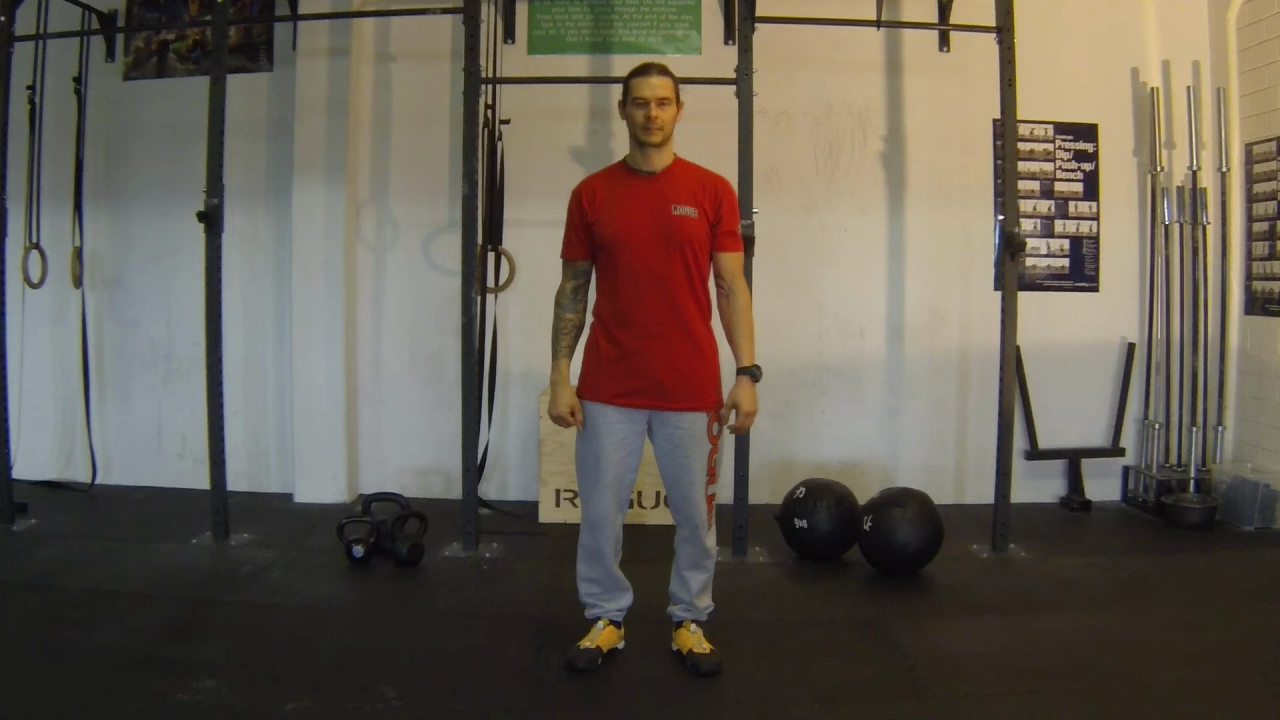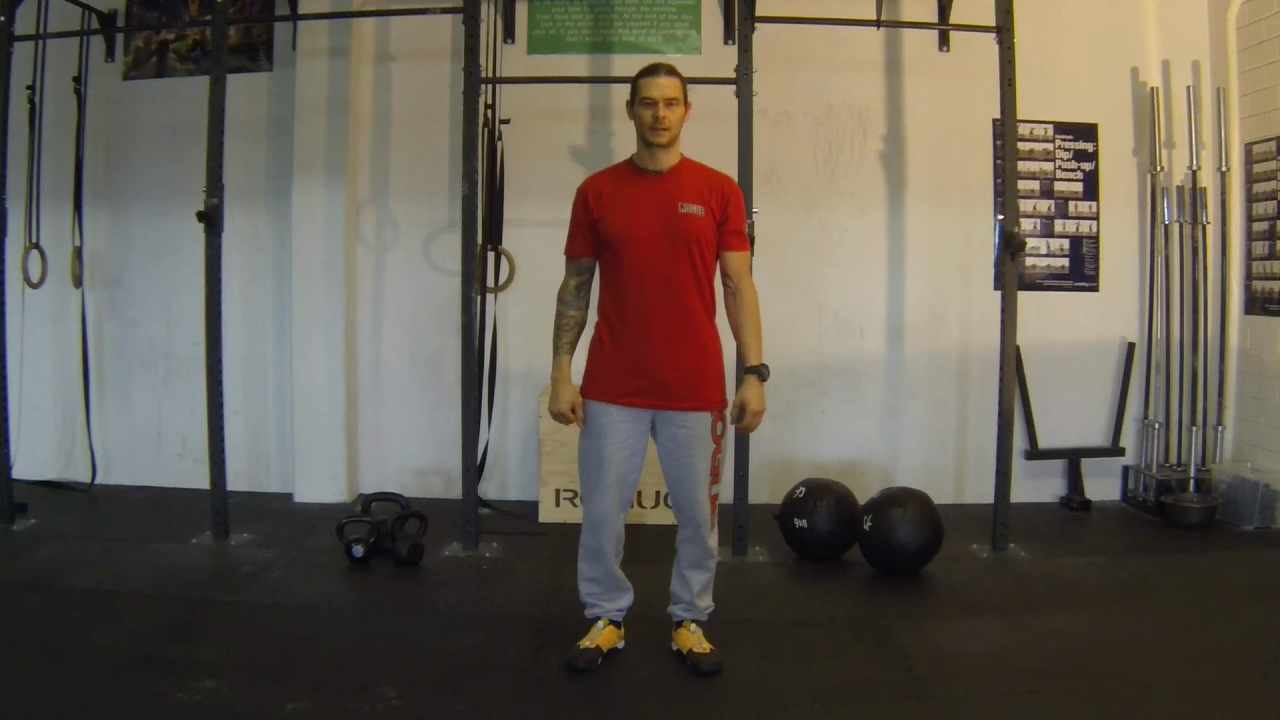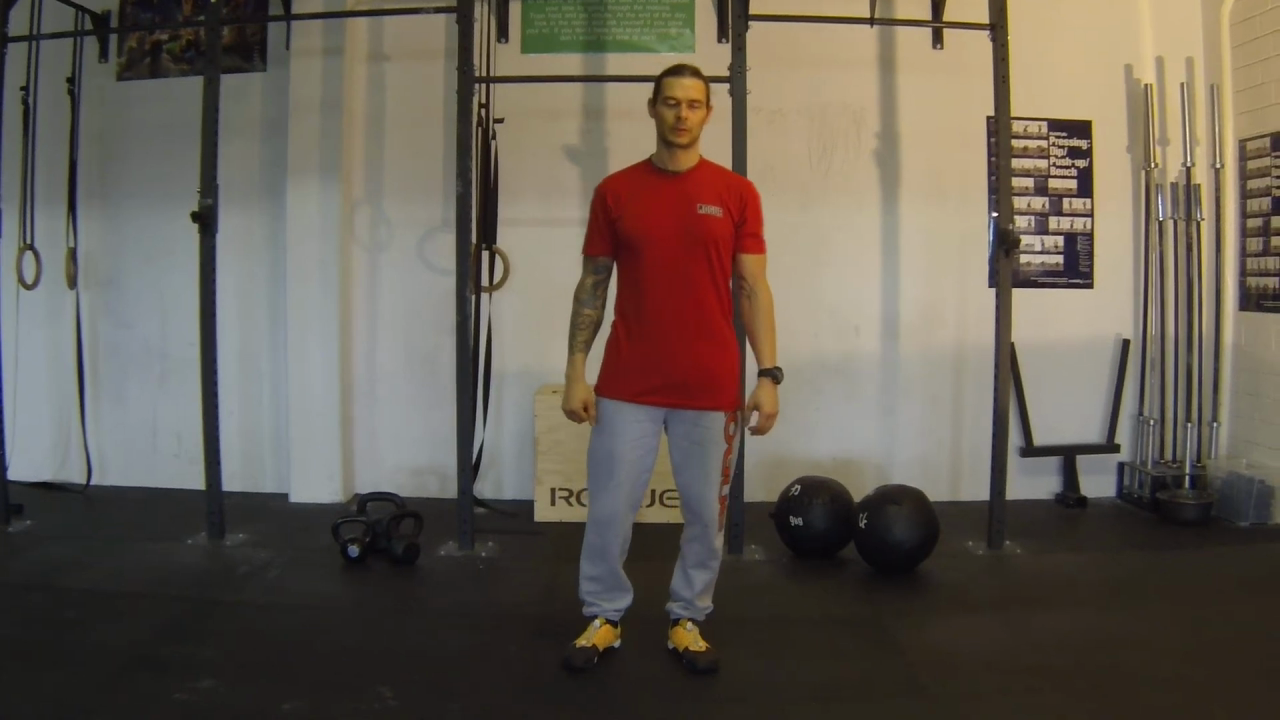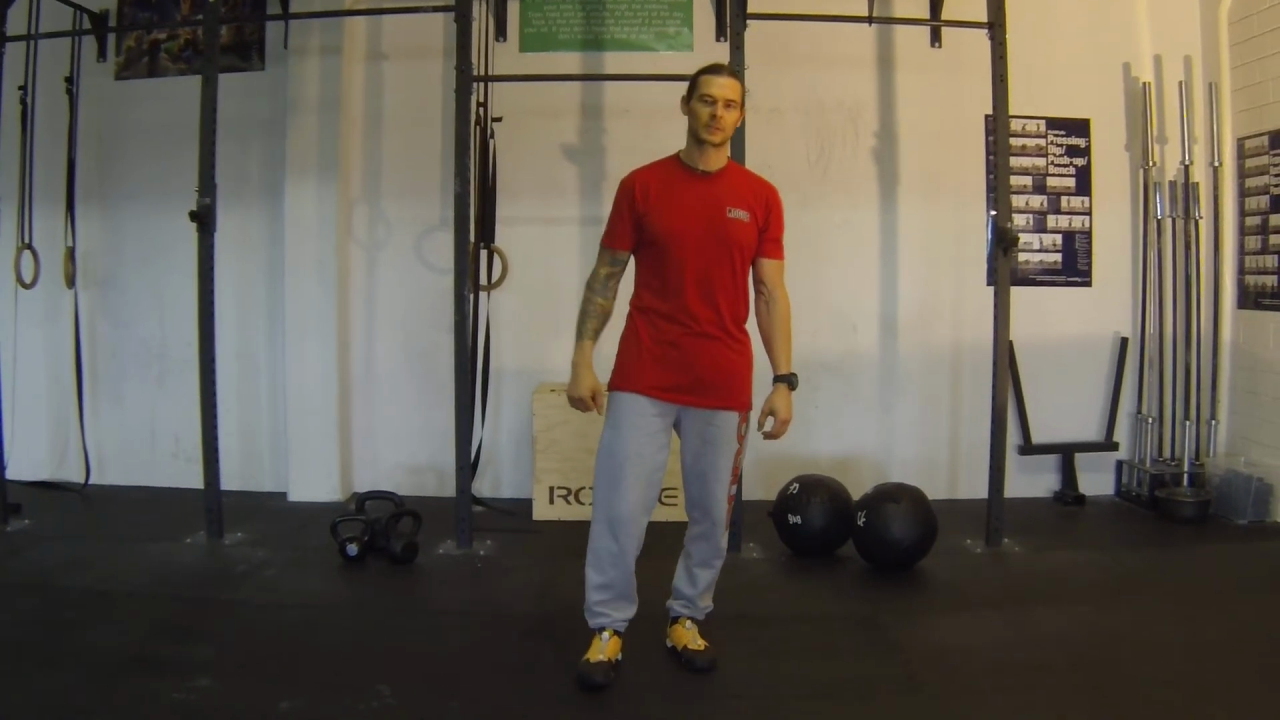
dt=0.7s
person 1, frame 1
left shoulder: (712, 191)
right shoulder: (591, 194)
left elbow: (731, 286)
right elbow: (572, 290)
left wrist: (747, 374)
right wrist: (559, 378)
left hip: (691, 388)
right hip: (608, 388)
left knee: (695, 513)
right knee: (600, 511)
left ankle: (689, 620)
right ankle: (605, 617)
person 1, frame 2
left shoulder: (719, 191)
right shoulder: (596, 192)
left elbow: (738, 286)
right elbow: (575, 286)
left wrist: (754, 373)
right wrist: (561, 374)
left hip: (695, 387)
right hip: (612, 387)
left knee: (697, 512)
right knee: (602, 511)
left ankle: (689, 620)
right ankle: (605, 617)
person 1, frame 3
left shoulder: (736, 194)
right shoulder: (615, 191)
left elbow: (753, 288)
right elbow: (592, 285)
left wrist: (768, 374)
right wrist: (575, 371)
left hip: (710, 387)
right hip: (628, 385)
left knee: (706, 512)
right knee: (610, 509)
left ankle: (688, 619)
right ankle: (604, 617)
person 1, frame 4
left shoulder: (760, 196)
right shoulder: (641, 185)
left elbow: (770, 291)
right elbow: (606, 273)
left wrist: (783, 380)
right wrist: (582, 357)
left hip: (722, 385)
right hip: (642, 378)
left knee: (712, 513)
right knee: (619, 508)
left ankle: (686, 618)
right ankle: (607, 628)
